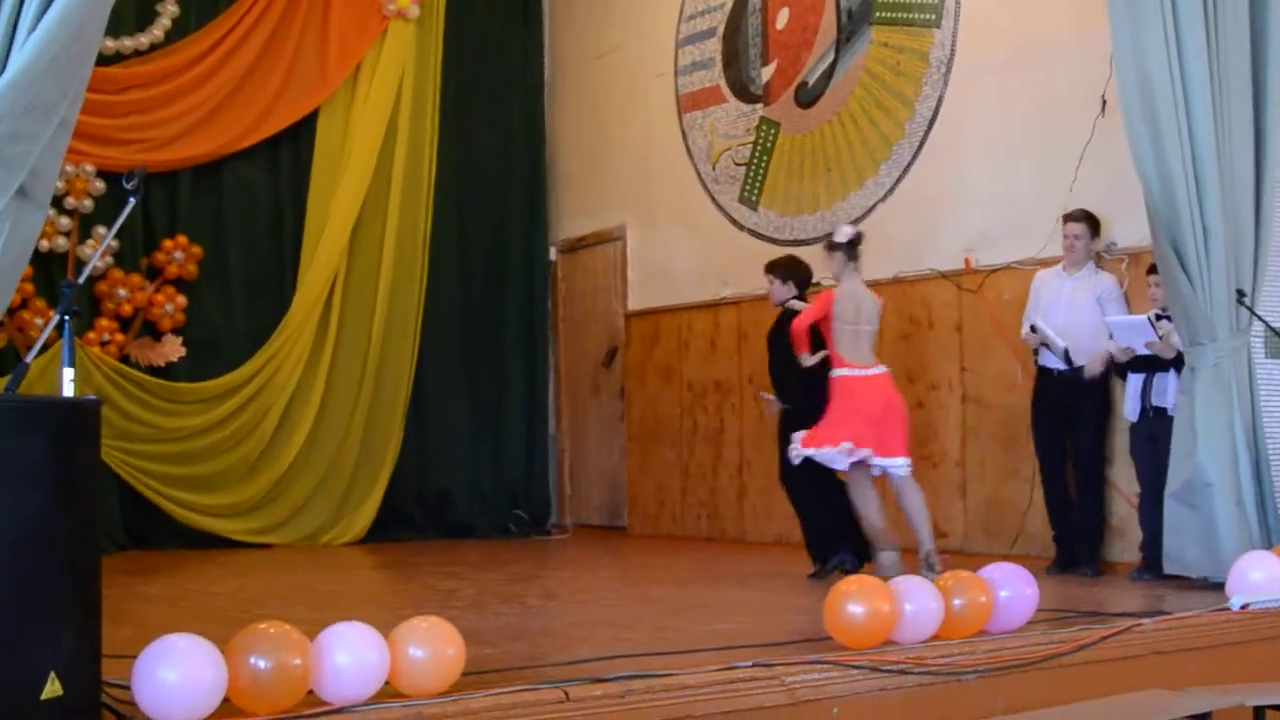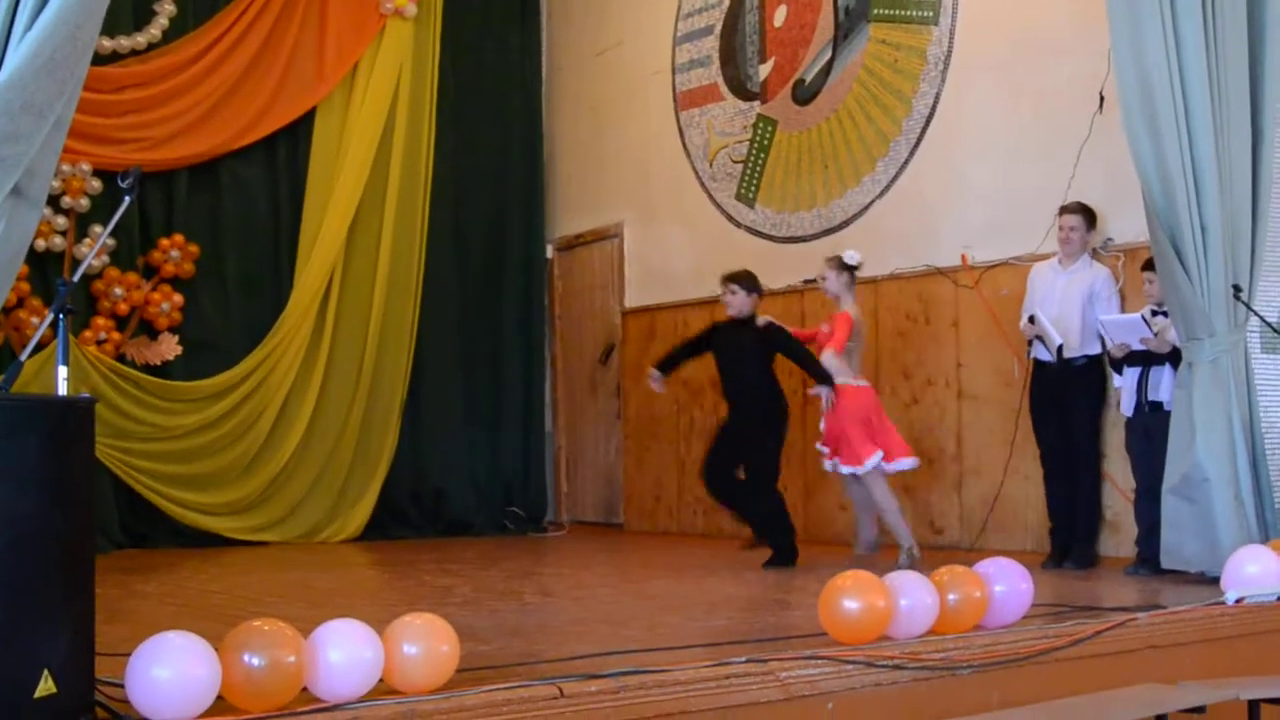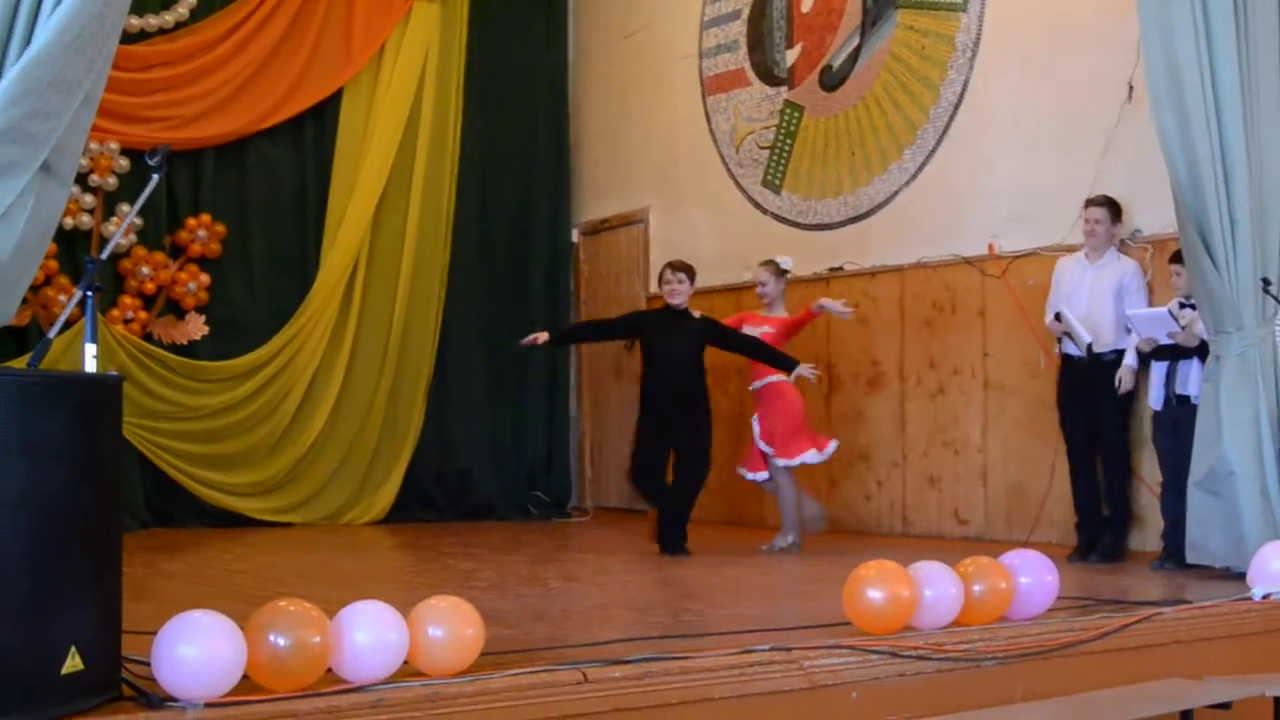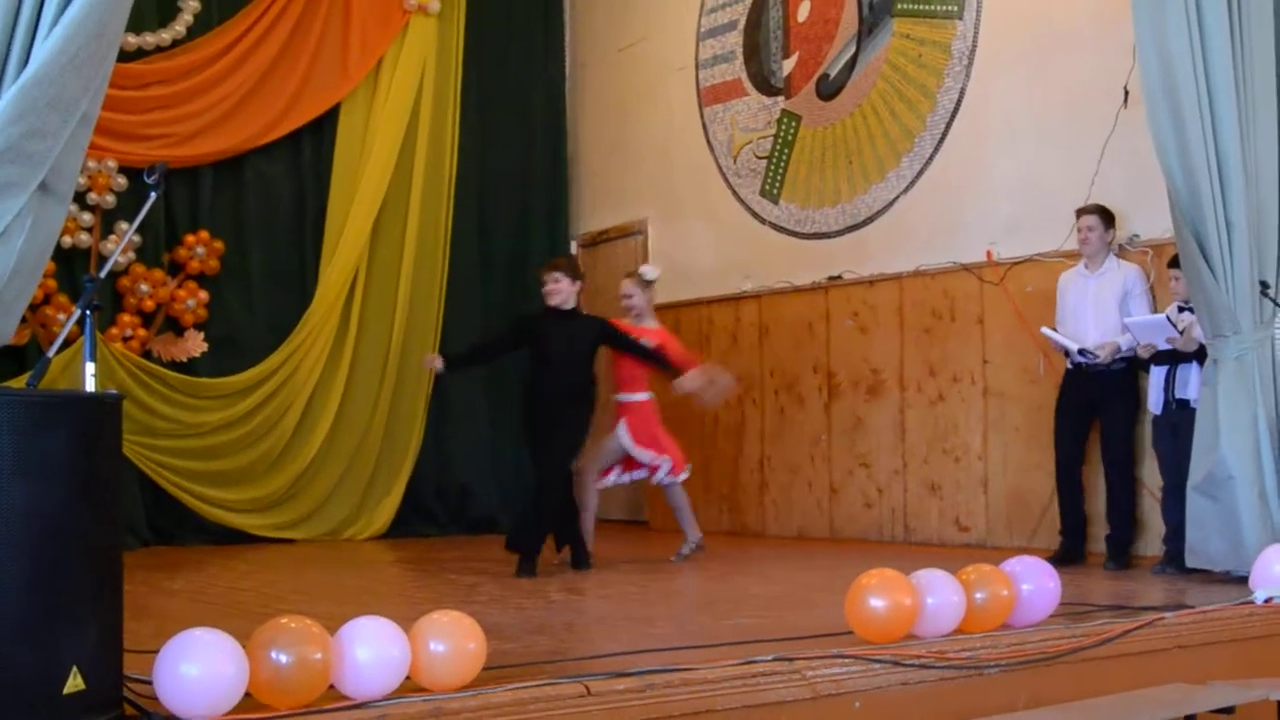
dt=0.5s
person 1, frame 1
left shoulder: (1105, 283)
right shoulder: (1042, 279)
right elbow: (1028, 321)
left wrist: (1105, 354)
right wrist: (1029, 336)
left hip: (1086, 382)
right hip: (1048, 380)
left knee: (1088, 465)
right knee: (1051, 465)
left ankle: (1088, 552)
right ankle: (1066, 548)
person 1, frame 2
left shoulder: (1099, 276)
right shoulder: (1038, 271)
right elbow: (1027, 312)
right wrist: (1025, 327)
left hip: (1082, 371)
right hip: (1044, 372)
left knee: (1082, 457)
right knee: (1052, 458)
left ankle: (1083, 545)
right ankle: (1060, 543)
person 1, frame 3
left shoulder: (1127, 269)
right shoulder: (1064, 266)
right elbow: (1052, 309)
left wrist: (1130, 364)
right wrist: (1052, 323)
left hip: (1110, 367)
right hip: (1072, 367)
left knee: (1113, 450)
right knee: (1078, 452)
left ankle: (1113, 536)
right ankle: (1088, 535)
person 1, frame 4
left shoulder: (1130, 274)
right shoulder: (1067, 279)
left wrist: (1119, 345)
right wrist: (1059, 342)
left hip: (1116, 376)
right hip: (1076, 376)
left knee: (1117, 460)
right knee: (1066, 459)
left ankle: (1119, 547)
right ankle: (1072, 543)
person 2, frame 1
right shoulder: (1144, 321)
right elbow: (1129, 372)
left wrist: (1173, 354)
right wrist: (1119, 360)
left hip: (1174, 417)
right hip: (1142, 417)
right knee: (1149, 490)
right ankle: (1152, 560)
person 2, frame 2
right shoulder: (1141, 318)
right elbow: (1124, 367)
left wrist: (1168, 350)
right wrist: (1115, 355)
left hip: (1169, 412)
right hip: (1137, 413)
right knee: (1145, 485)
right ankle: (1147, 554)
person 2, frame 3
right shoulder: (1170, 309)
right elbow: (1153, 359)
left wrist: (1197, 343)
right wrist: (1142, 349)
left hip: (1196, 406)
right hip: (1165, 406)
right knee: (1171, 479)
right ankle: (1173, 548)
person 2, frame 4
right shoulder: (1169, 314)
left wrist: (1196, 348)
right wrist: (1143, 356)
left hip: (1196, 410)
right hip: (1165, 410)
right knee: (1172, 483)
right ankle: (1175, 553)
person 3, frame 1
left shoulder: (830, 298)
right shoulder: (875, 301)
left elbow: (800, 325)
left wrist: (805, 356)
right wrist: (817, 315)
left hip: (848, 390)
right hip: (881, 386)
left knee: (856, 475)
right knee: (899, 473)
left ankle: (884, 541)
right ankle: (929, 555)
person 3, frame 2
left shoulder: (844, 317)
right shoulder: (852, 315)
left elbow: (837, 340)
right elbow: (816, 337)
left wrist: (829, 357)
left hip: (847, 399)
right hip: (860, 395)
left knee: (867, 478)
right knee: (869, 475)
left ankle: (907, 546)
right ankle: (870, 533)
person 3, frame 3
left shoulder: (784, 323)
right shoulder: (748, 318)
left elbow: (800, 319)
left wrist: (820, 306)
left hip: (777, 396)
right hip: (767, 399)
left knee: (781, 468)
right knee: (772, 469)
left ankle: (789, 533)
right ankle: (809, 511)
person 3, frame 4
left shoulder: (661, 336)
right shoulder: (619, 327)
left elbow: (683, 359)
left wrist: (711, 375)
left hip: (638, 412)
right hip: (624, 411)
left knee: (590, 471)
right knee: (665, 479)
left ankle: (584, 544)
right ankle: (693, 536)
person 4, frame 1
left shoulder: (792, 317)
left elbow: (800, 362)
left wrist: (784, 398)
left hip: (801, 409)
right hip: (817, 404)
left knee: (799, 480)
right knee: (822, 479)
left ankle: (831, 551)
right ankle: (855, 549)
person 4, frame 2
left shoulder: (767, 331)
right shoulder: (720, 331)
left elbow: (800, 355)
right elbow: (691, 347)
left wrist: (824, 383)
right wrist: (661, 368)
left hip: (767, 415)
right hip: (739, 416)
left knee: (760, 481)
right knee: (715, 473)
left ankle: (784, 549)
right ankle: (762, 528)
person 4, frame 3
left shoulder: (702, 325)
right shoulder: (646, 321)
left elbow: (745, 344)
right elbow: (601, 329)
left wrist: (791, 365)
right wrist: (552, 336)
left hip: (692, 411)
right hip: (654, 410)
left knee: (692, 472)
right knee: (643, 473)
left ankle: (671, 536)
right ankle: (673, 532)
person 4, frame 4
left shoulder: (593, 326)
right shoulder: (533, 323)
left elbow: (637, 349)
right elbow: (493, 347)
left wrist: (678, 374)
right wrist: (448, 361)
left hip: (573, 414)
right hip: (539, 413)
left knee: (550, 477)
right knee: (554, 479)
left ankle: (527, 551)
right ankle: (577, 547)
